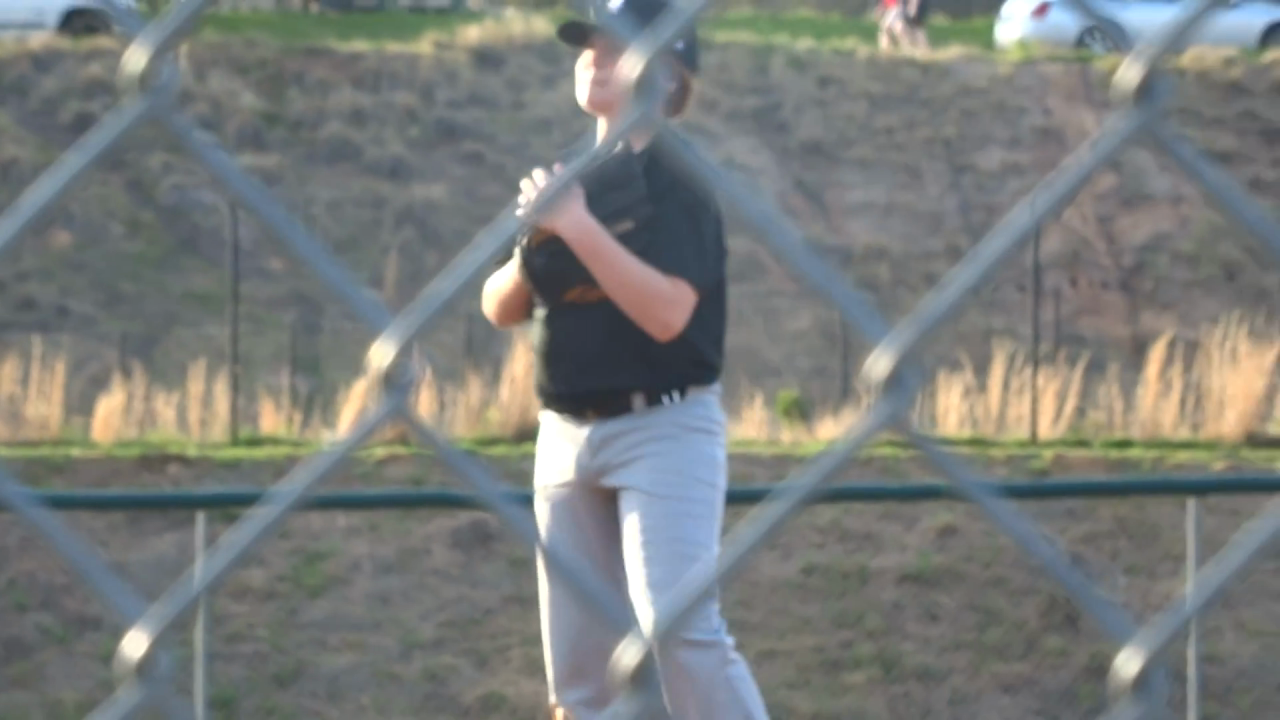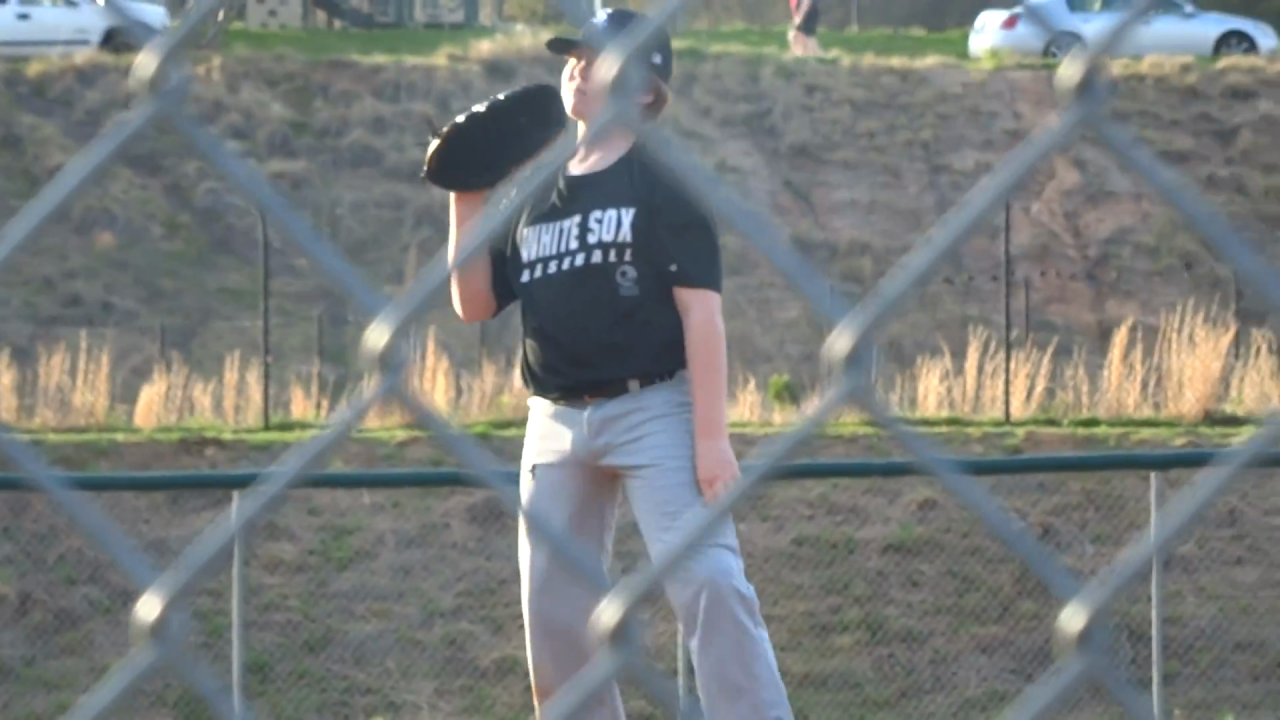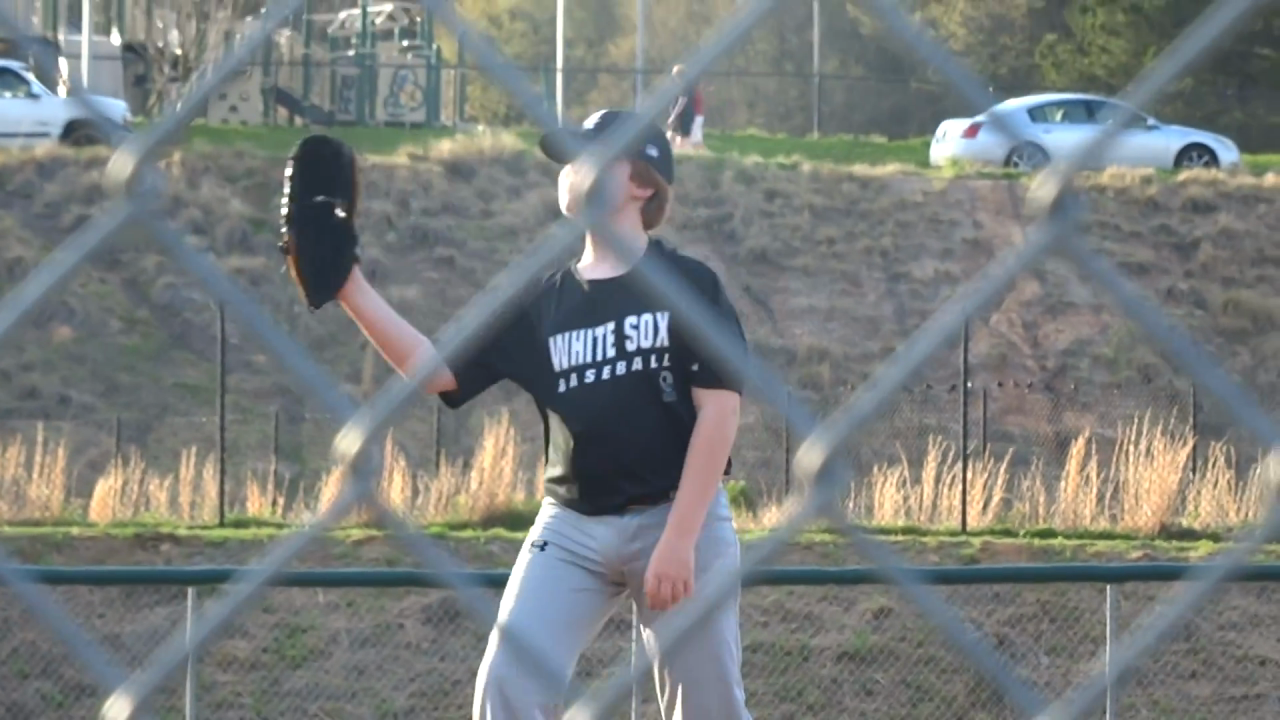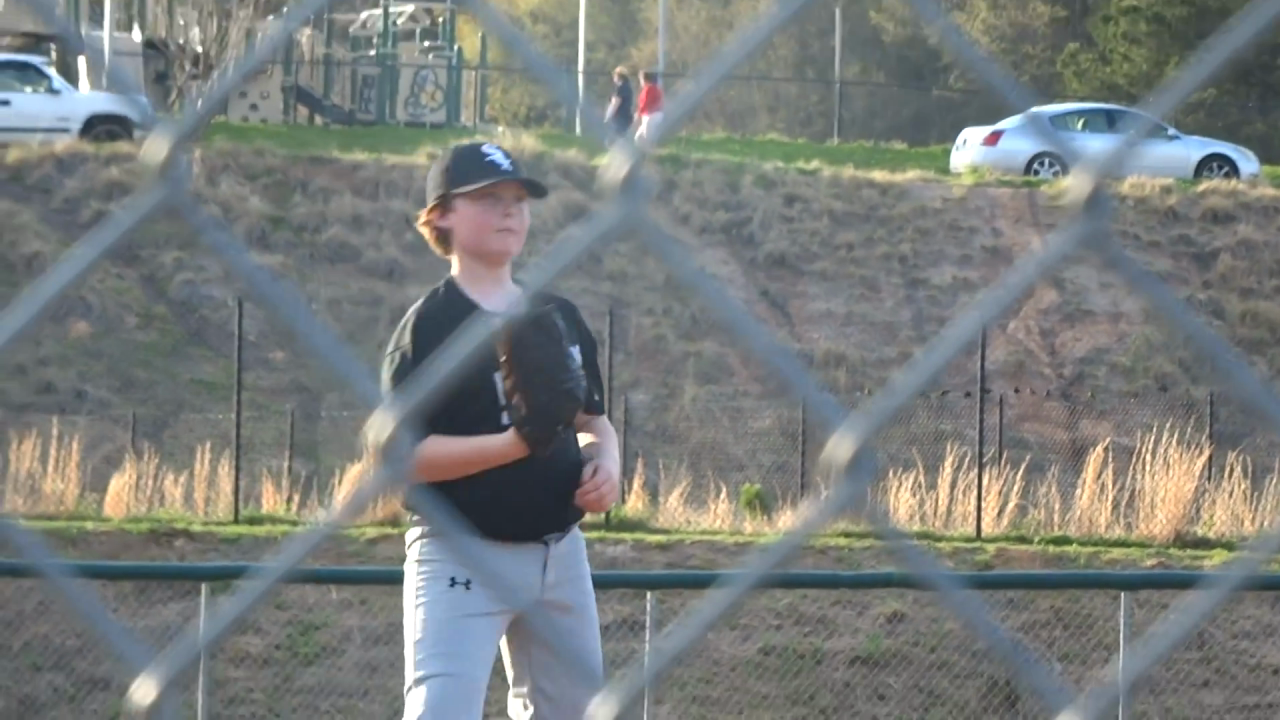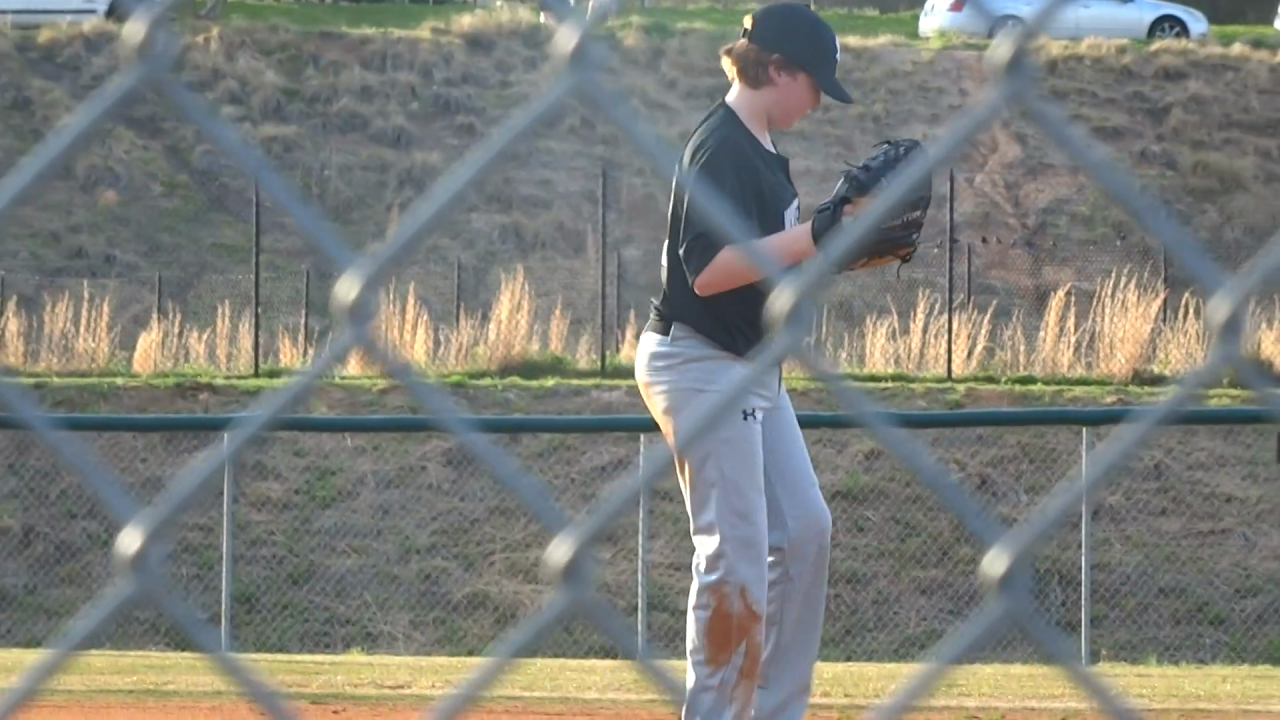
dt=1s
person 1, frame 1
left shoulder: (675, 181)
right shoulder: (569, 182)
left elbow: (668, 314)
right elbow: (499, 309)
left wrist: (578, 229)
left hip: (666, 427)
right hip: (566, 436)
left knee: (680, 630)
right knee: (579, 654)
person 1, frame 2
left shoulder: (663, 186)
right shoulder: (532, 194)
left elbow: (701, 312)
right elbow: (474, 304)
left wrist: (711, 437)
right wrist: (465, 199)
left hip: (654, 410)
right hip: (555, 423)
left knee: (710, 584)
right knee: (554, 619)
person 1, frame 3
left shoulder: (687, 283)
right shoulder: (540, 301)
left elbow: (719, 408)
right elbow: (437, 372)
left wrist: (679, 538)
right wrist: (349, 285)
left hip: (674, 518)
right hip: (571, 527)
person 1, frame 4
left shoulder: (559, 315)
right shoulder: (429, 326)
left elbow: (593, 419)
right elbow: (407, 459)
left wrist: (606, 464)
right wrist: (520, 441)
left hip: (561, 552)
right hip: (461, 560)
person 1, frame 5
left shoulder: (755, 150)
right shoulder: (721, 147)
right elbow: (708, 270)
right wrist: (815, 237)
left hip: (745, 369)
right hip: (700, 364)
left knee: (803, 529)
right knee: (736, 551)
